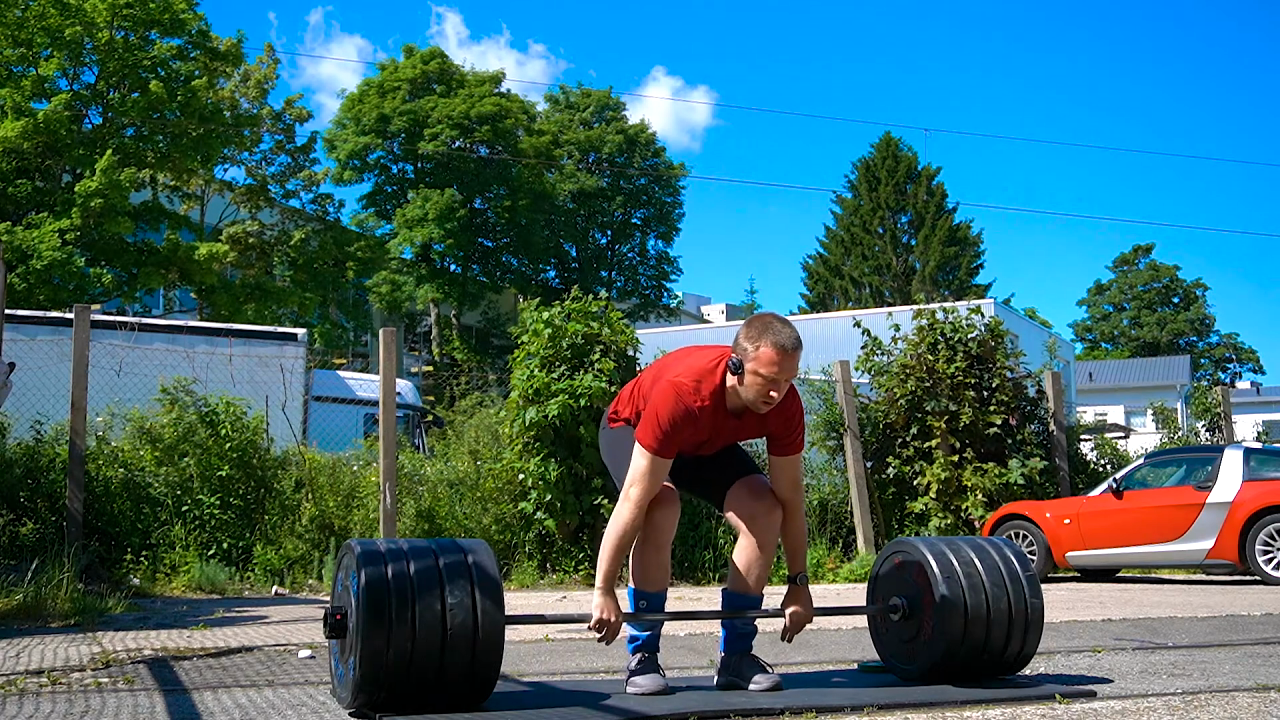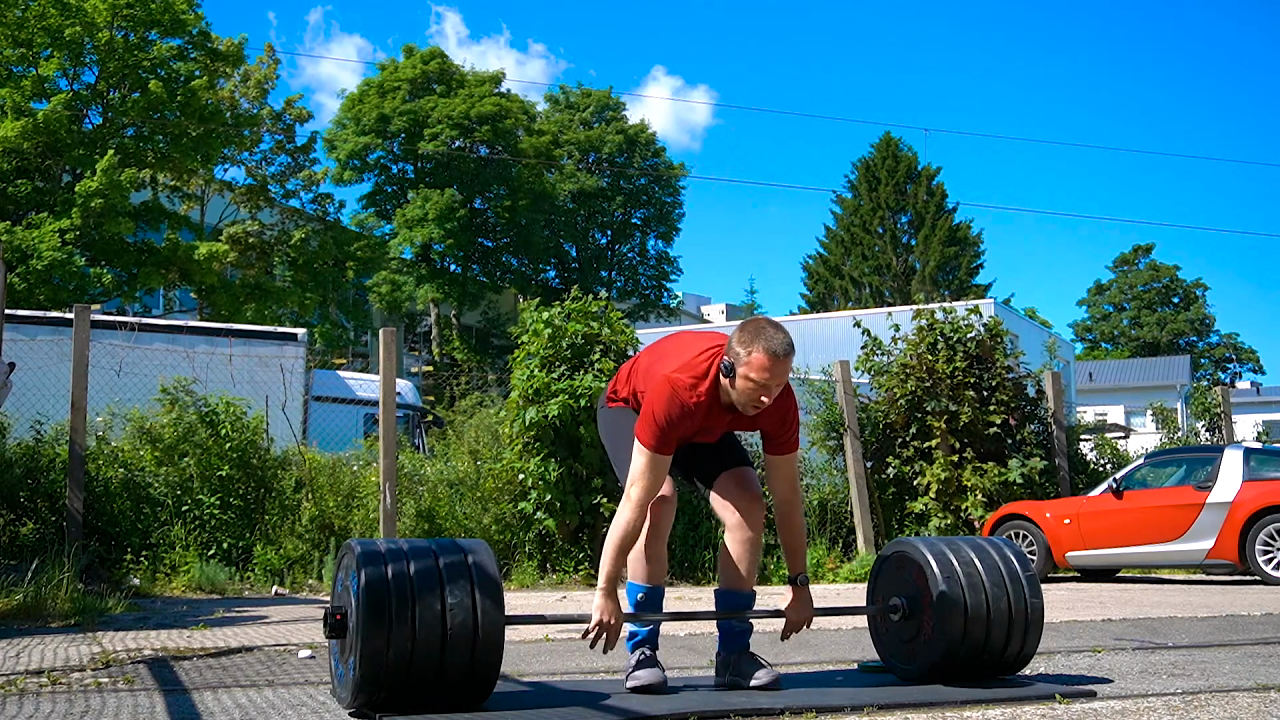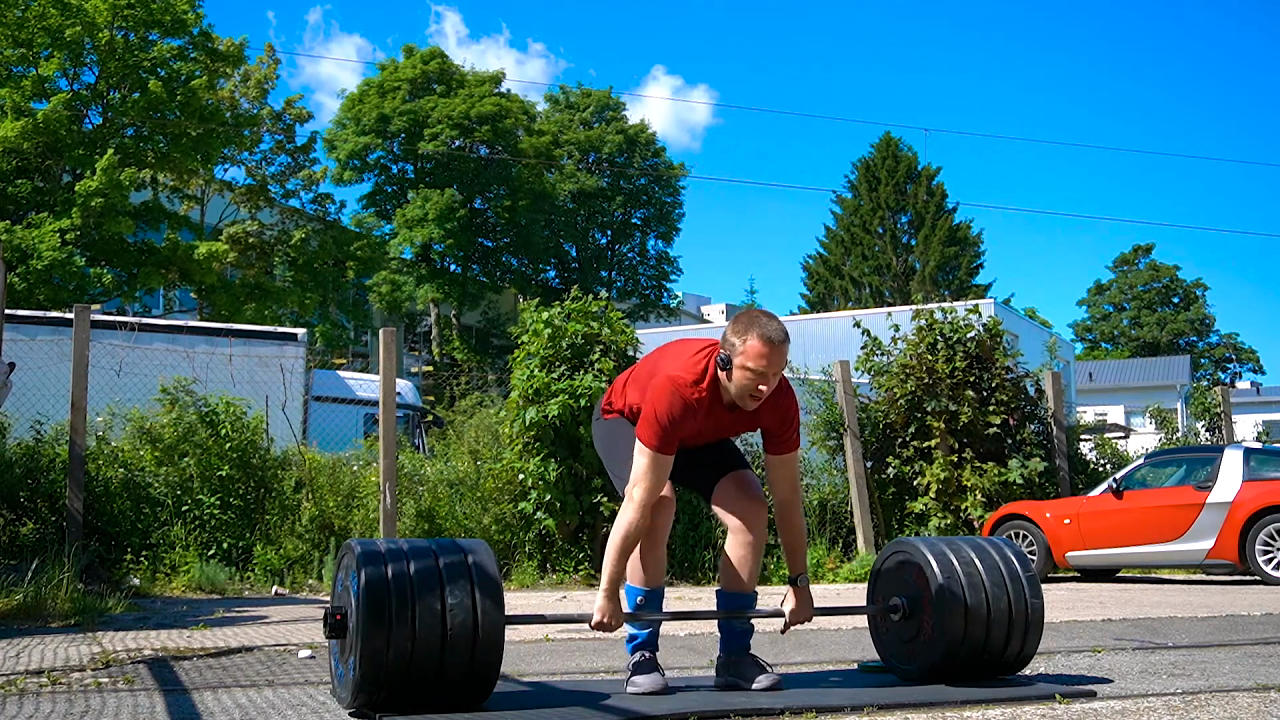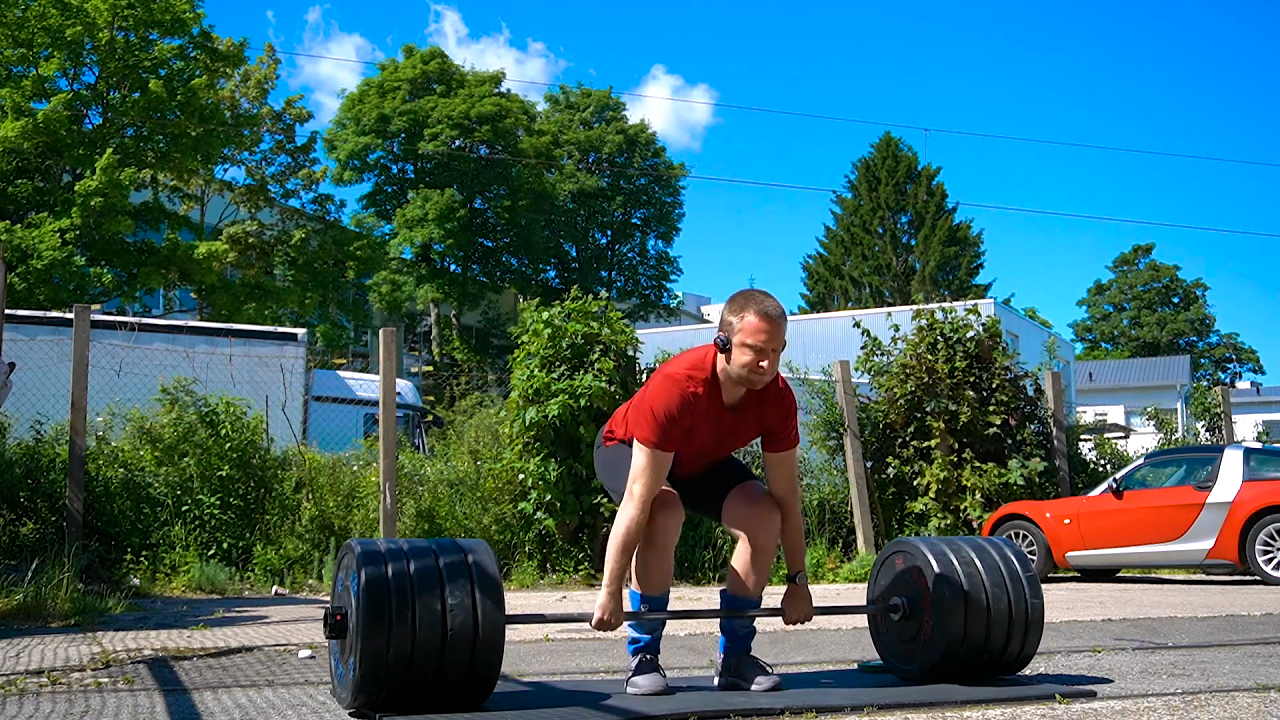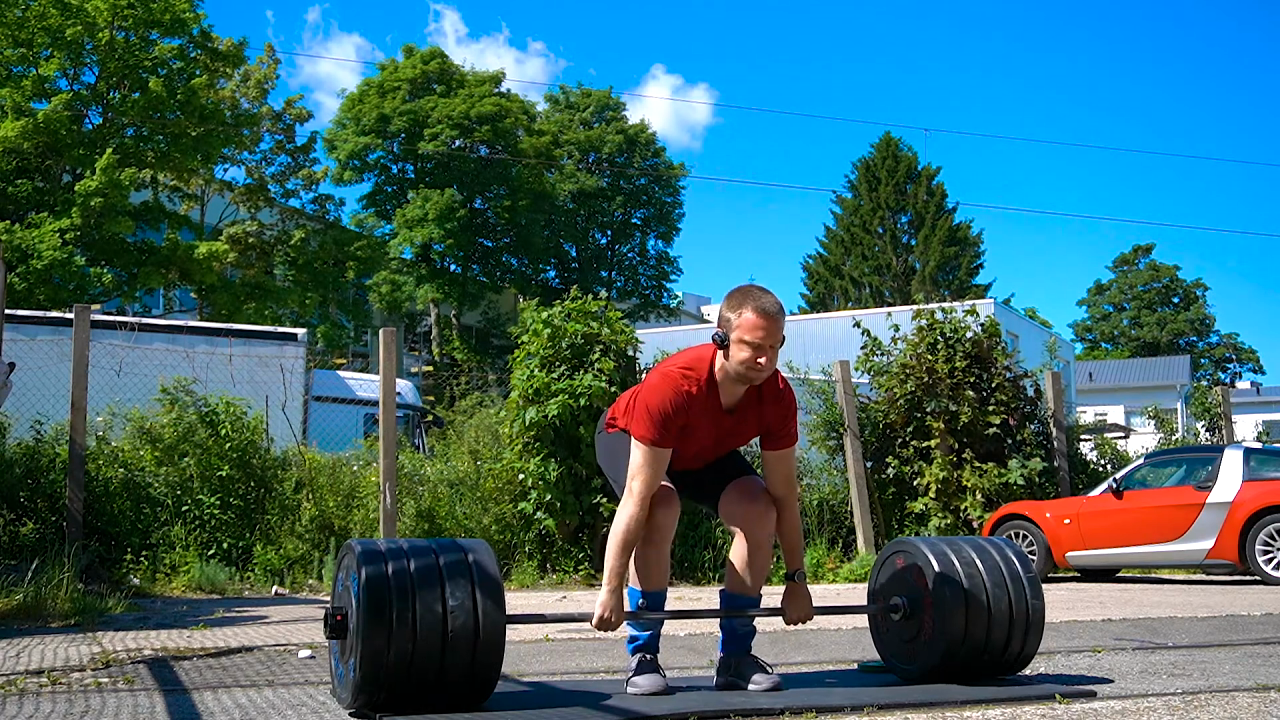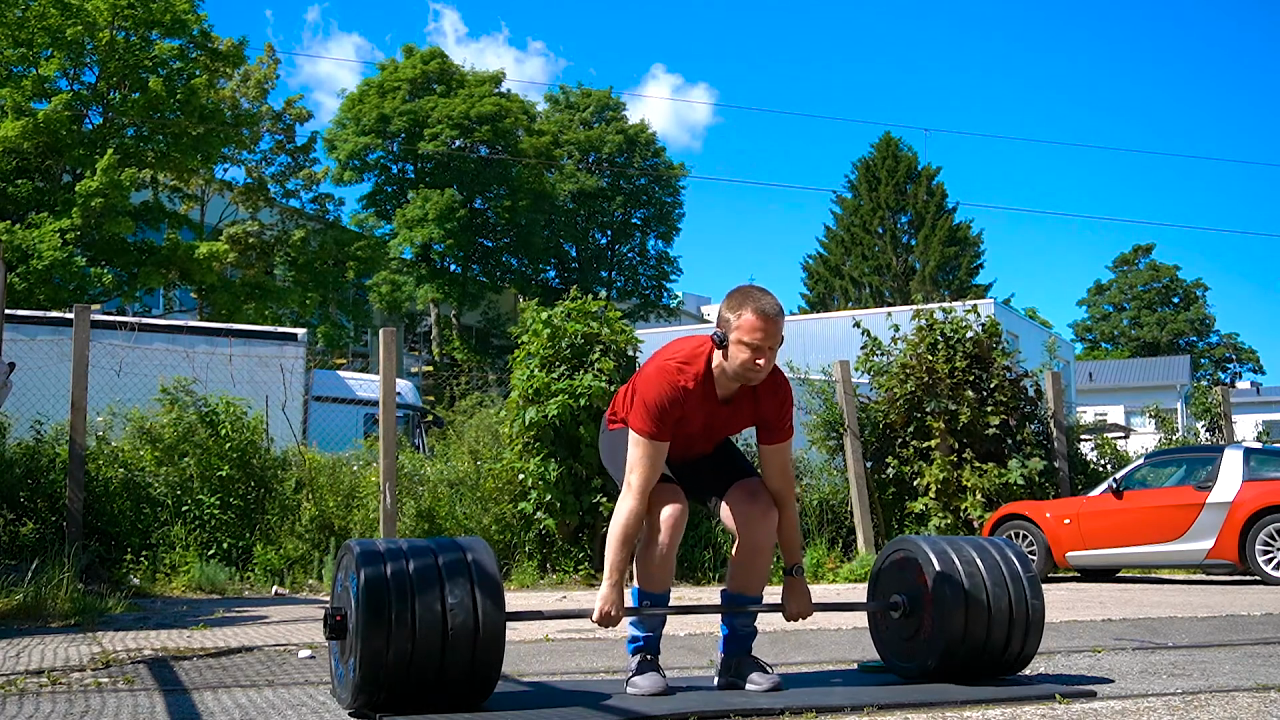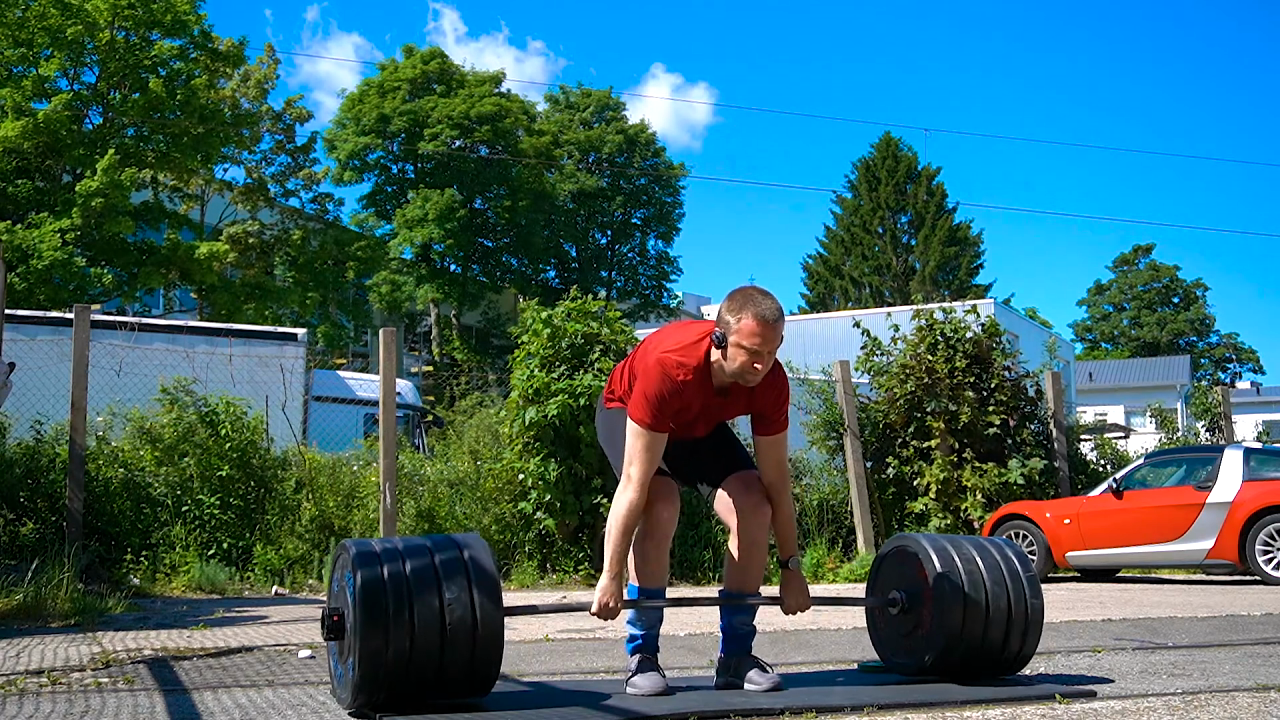
dt=0.3s
person 1, frame 1
left shoulder: (785, 404)
right shoulder: (681, 394)
left elbow: (790, 499)
right elbow: (634, 500)
left wrist: (798, 584)
right wrist: (604, 592)
left hip: (708, 442)
right hip: (632, 427)
left knee: (765, 513)
right knee: (661, 507)
left ankle: (735, 654)
right ankle: (642, 654)
person 1, frame 2
left shoulder: (778, 401)
right shoulder: (675, 389)
left elbow: (788, 497)
right elbow: (636, 498)
left wrist: (798, 583)
right wrist: (605, 593)
left hip: (707, 428)
right hip: (631, 407)
left knee: (748, 507)
right knee: (659, 501)
left ankle: (734, 651)
right ankle: (642, 650)
person 1, frame 3
left shoulder: (779, 399)
right shoulder: (675, 389)
left elbow: (787, 497)
right elbow: (640, 499)
left wrist: (799, 583)
right wrist: (608, 594)
left hip: (701, 434)
right hip: (625, 417)
left knee: (750, 509)
right knee: (659, 505)
left ankle: (734, 654)
right ankle: (641, 654)
person 1, frame 4
left shoulder: (777, 397)
right shoulder: (676, 387)
left elbow: (786, 496)
right elbow: (639, 499)
left wrist: (797, 581)
right wrist: (610, 592)
left hip: (700, 460)
right hip: (625, 447)
left knee: (764, 516)
right knee: (665, 511)
left ankle: (734, 655)
right ankle: (643, 655)
person 1, frame 5
left shoulder: (777, 396)
right shoulder: (672, 385)
left elbow: (784, 494)
right elbow: (637, 497)
left wrist: (796, 580)
right wrist: (611, 590)
left hip: (705, 453)
right hip: (627, 437)
left knee: (759, 514)
right knee: (661, 508)
left ankle: (735, 655)
right ankle: (642, 655)
person 1, frame 6
left shoulder: (774, 390)
right shoulder: (669, 378)
left elbow: (781, 489)
right elbow: (636, 491)
left wrist: (794, 575)
right wrist: (611, 584)
left hip: (704, 444)
right hip: (630, 434)
left knee: (760, 516)
right knee: (669, 512)
left ankle: (735, 655)
right ankle: (643, 655)
person 1, frame 7
left shoulder: (771, 381)
right shoulder: (667, 367)
left elbow: (776, 479)
right elbow: (634, 483)
left wrist: (791, 568)
right wrist: (610, 575)
left hip: (701, 424)
right hip: (627, 411)
left knee: (754, 511)
right knee: (660, 506)
left ankle: (735, 655)
right ankle: (641, 656)
